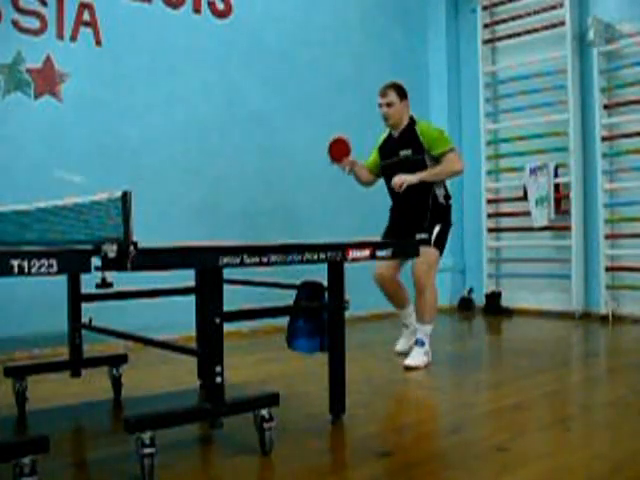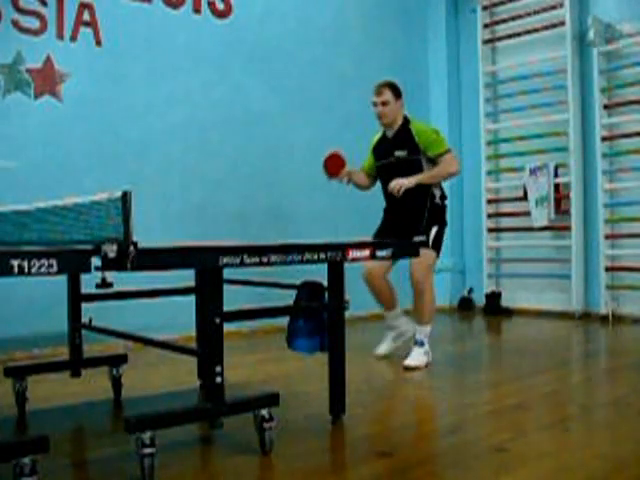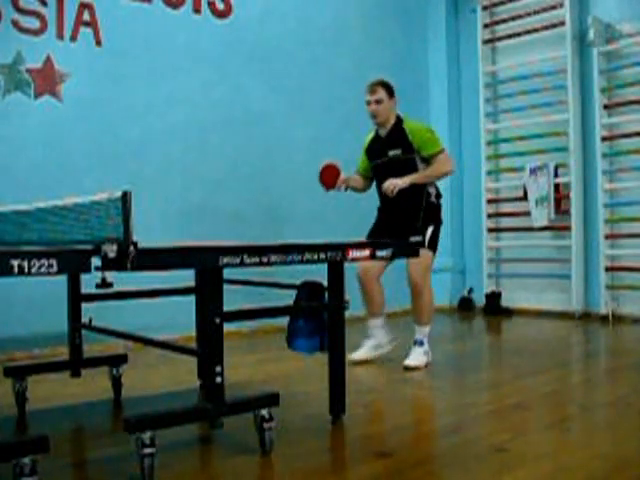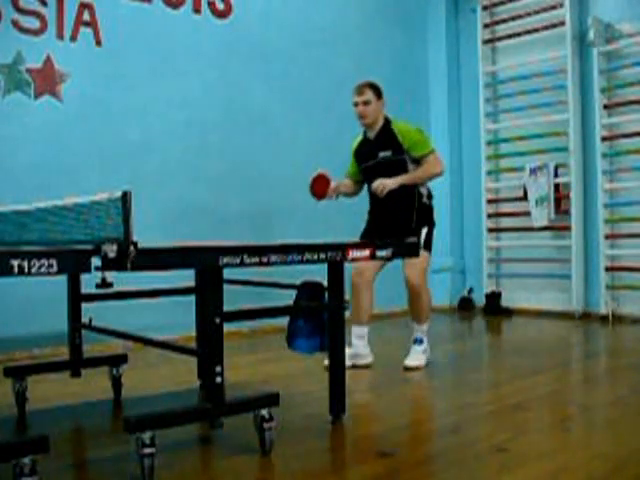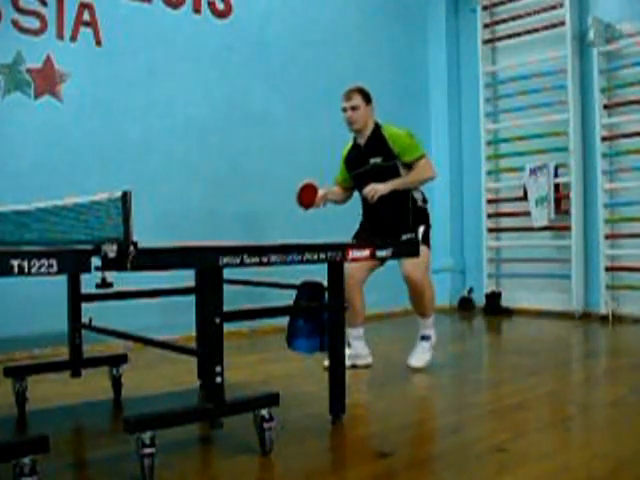
dt=0.3s
person 1, frame 1
left shoulder: (427, 132)
right shoulder: (384, 142)
left elbow: (456, 165)
right elbow: (369, 177)
left wrist: (415, 177)
right wrist: (353, 166)
left hip: (431, 215)
right hip: (401, 216)
left knee: (422, 275)
right knee: (383, 274)
left ankle: (422, 344)
right ankle: (411, 325)
person 1, frame 2
left shoulder: (422, 132)
right shoulder: (378, 143)
left elbow: (452, 166)
right elbow: (368, 179)
left wrist: (412, 179)
right wrist: (351, 174)
left hip: (427, 216)
right hip: (394, 217)
left knee: (420, 276)
right knee: (372, 271)
left ankle: (422, 345)
right ankle: (400, 326)
person 1, frame 3
left shoulder: (416, 131)
right shoulder: (371, 142)
left elbow: (446, 165)
right elbow: (364, 180)
left wrist: (406, 180)
right wrist: (347, 181)
left hip: (422, 215)
right hip: (388, 217)
left knee: (417, 278)
right knee: (366, 271)
left ankle: (421, 345)
right ankle: (377, 337)
person 1, frame 4
left shoulder: (405, 133)
right shoulder: (359, 146)
left elbow: (436, 166)
right elbow: (355, 184)
left wrist: (397, 180)
right wrist: (338, 187)
left hip: (415, 217)
right hip: (380, 220)
left knee: (414, 279)
right knee: (360, 275)
left ankle: (420, 342)
right ankle: (359, 348)
person 1, frame 5
left shoulder: (396, 137)
right shoulder: (349, 152)
left elbow: (428, 171)
right elbow: (344, 191)
left wrist: (387, 186)
right wrist: (326, 195)
left hip: (409, 219)
right hip: (374, 225)
left knee: (415, 275)
right knee: (350, 277)
left ankle: (426, 336)
right ankle: (357, 349)
